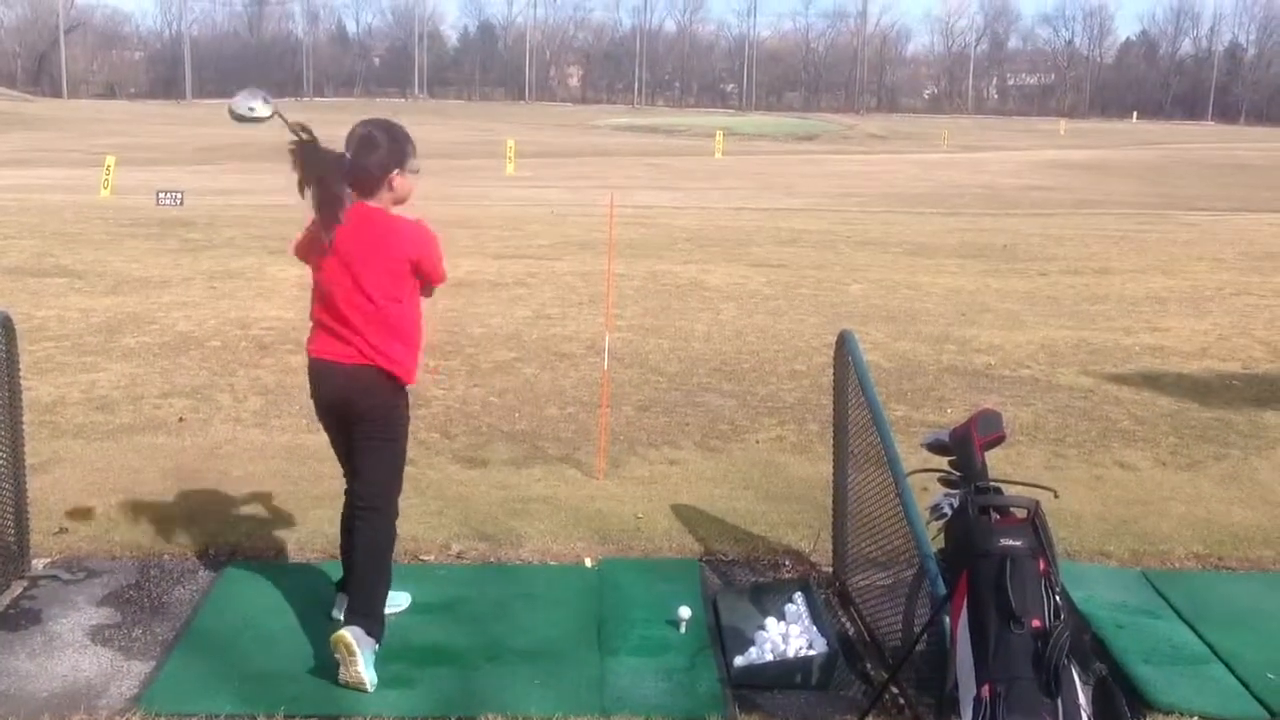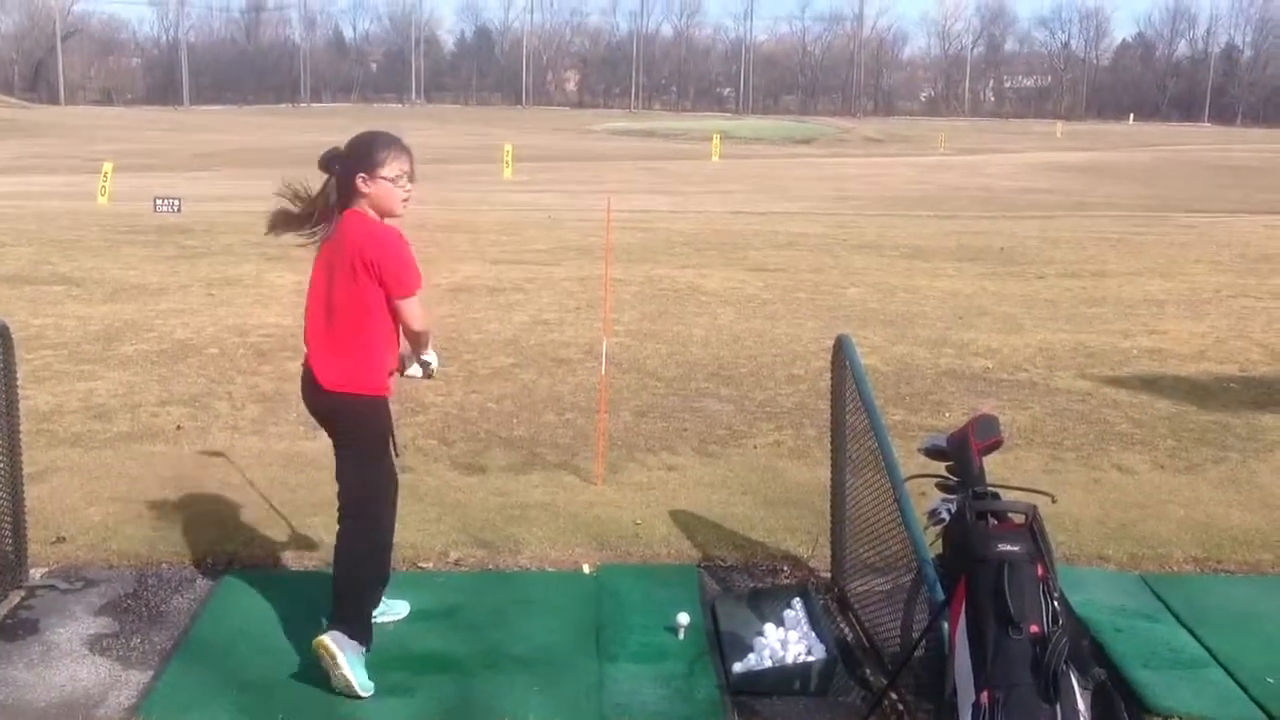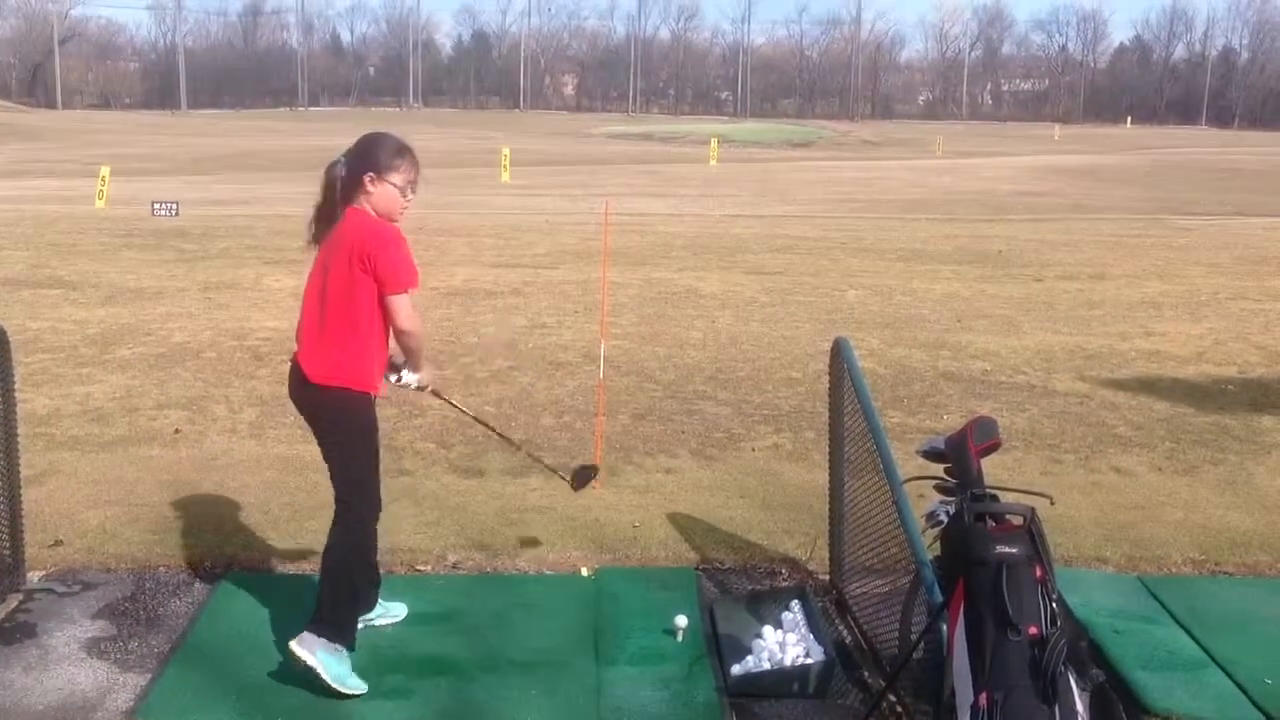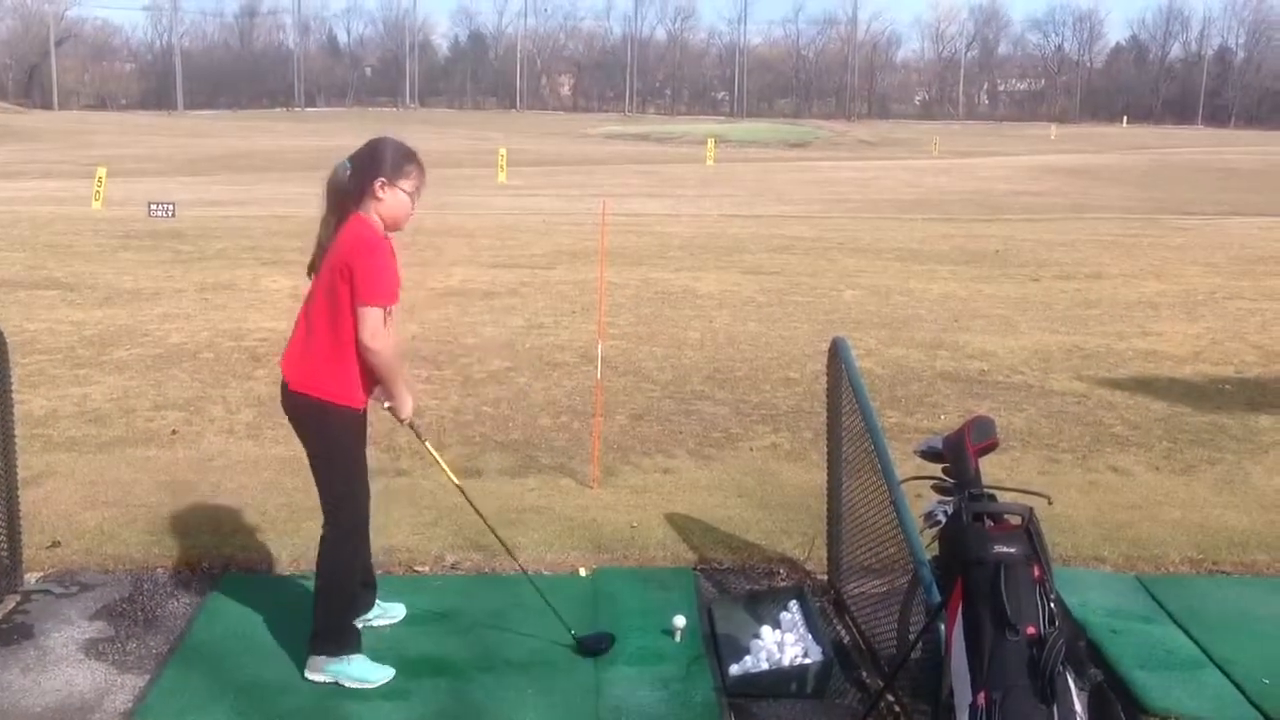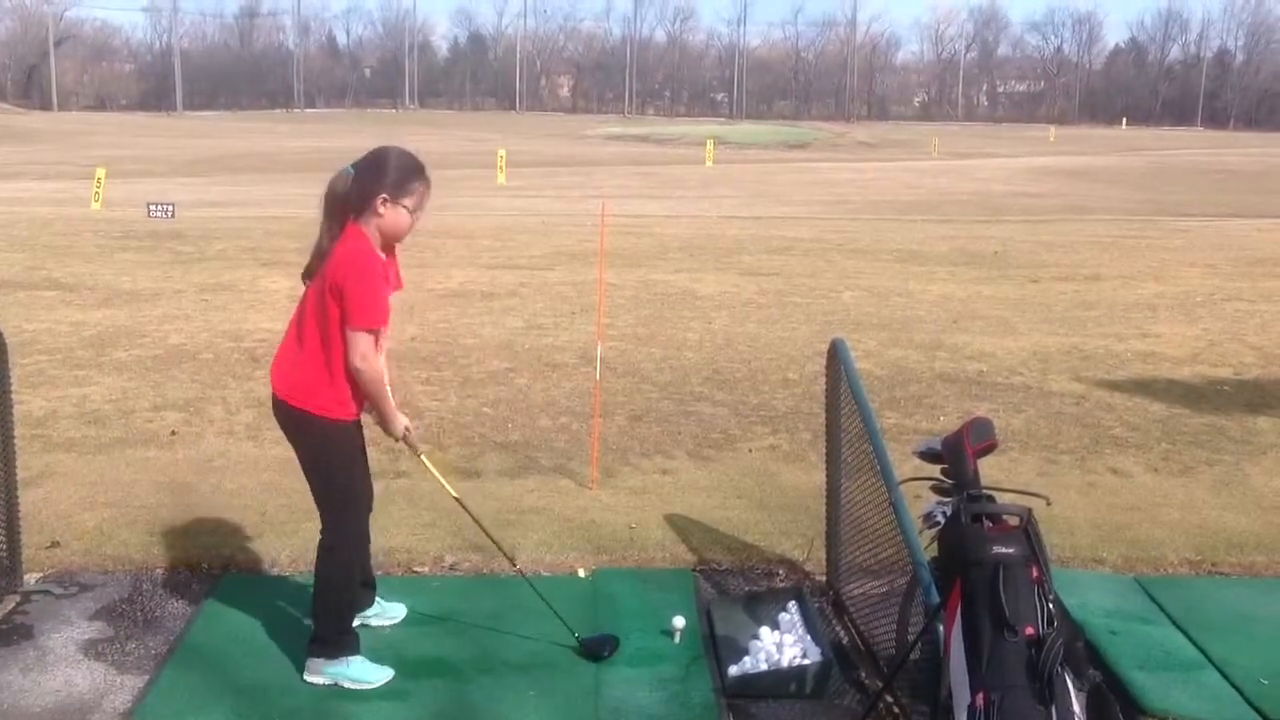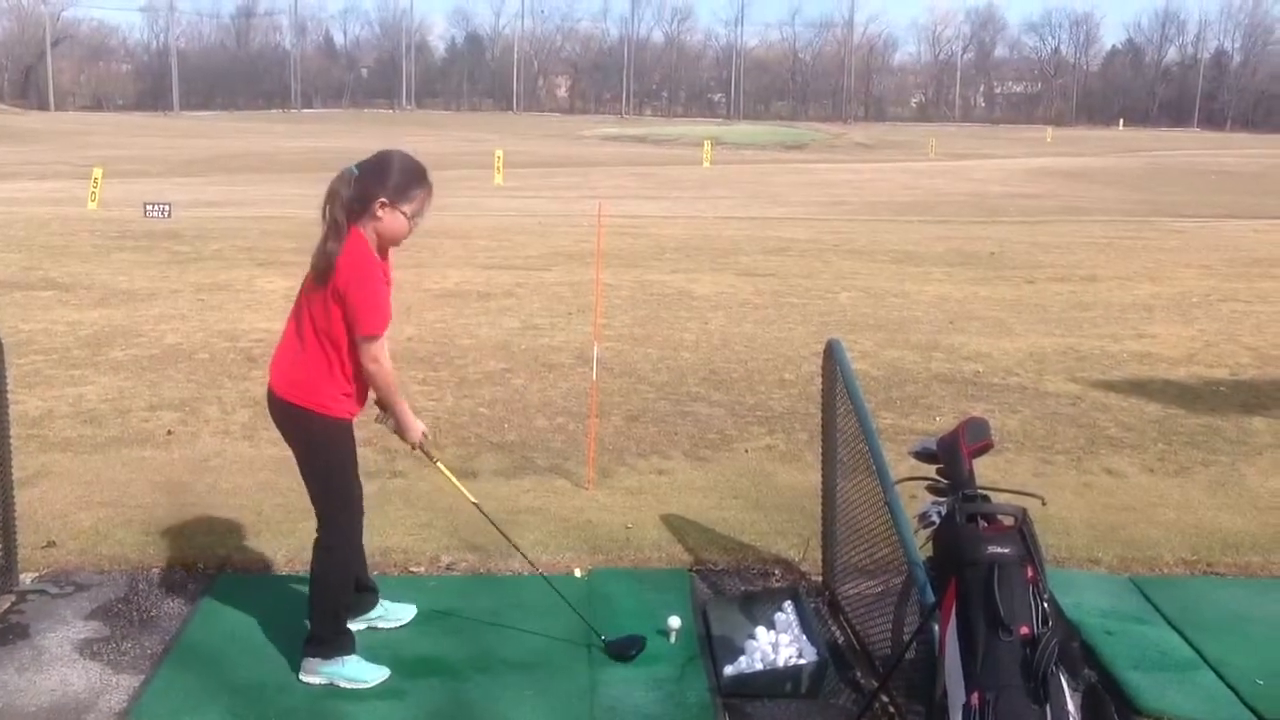
dt=0.3s
person 1, frame 1
left shoulder: (323, 232)
right shoulder: (415, 238)
right elbow: (429, 285)
left hip: (326, 374)
right hip: (378, 383)
left knee: (360, 489)
right knee: (377, 505)
left ankle: (356, 592)
right ankle: (362, 626)
person 1, frame 2
left shoulder: (338, 232)
right shoulder: (383, 239)
right elbow: (414, 323)
left wrist: (398, 351)
right wrist: (423, 353)
left hip: (327, 381)
right hip: (354, 390)
left knee: (374, 491)
right knee: (368, 507)
left ankle: (363, 599)
right ankle: (346, 634)
person 1, frame 3
left shoulder: (339, 231)
right shoulder: (381, 236)
right elbow: (405, 322)
left wrist: (386, 362)
right wrist: (418, 366)
left hip: (315, 378)
right hip: (341, 388)
left knee: (359, 497)
right knee: (358, 506)
left ankle: (360, 600)
right ankle: (325, 634)
person 1, frame 4
left shoulder: (359, 237)
right shoulder: (369, 247)
right elbow: (372, 340)
left wrist: (388, 386)
right wrist: (400, 395)
left hip: (326, 390)
right hip: (326, 397)
left knee: (353, 503)
right knee: (345, 514)
left ankle: (358, 601)
right ankle: (331, 650)
person 1, frame 5
left shoulder: (369, 248)
right shoulder: (362, 263)
left elbow: (369, 343)
right elbow: (360, 360)
left wrist: (387, 402)
right wrist: (389, 416)
left hip: (327, 398)
right hip: (316, 406)
left knee: (356, 503)
right knee: (344, 520)
left ankle: (358, 600)
right ankle: (330, 653)
person 1, frame 6
left shoulder: (361, 246)
right shoulder: (360, 266)
left elbow: (370, 344)
right elbow: (373, 360)
left wrist: (395, 405)
right wrist: (405, 418)
left hip: (314, 396)
right hip: (312, 405)
left knee: (346, 507)
right knee: (340, 518)
left ankle: (360, 603)
right ankle: (325, 652)
